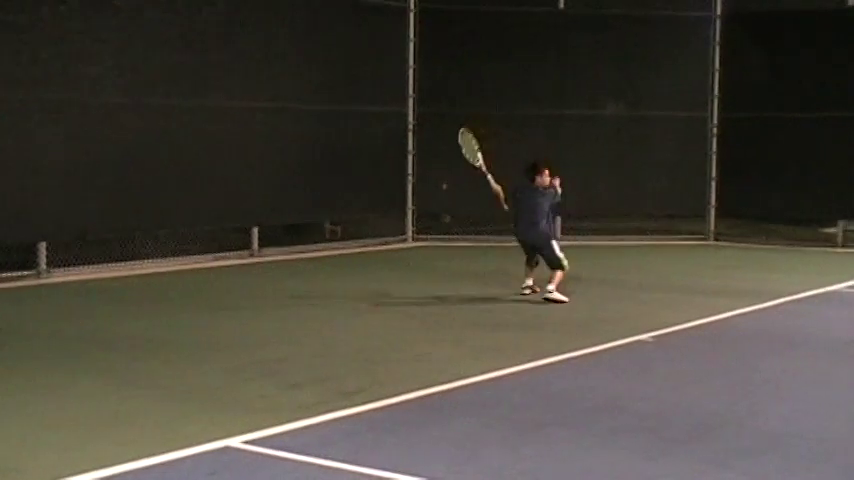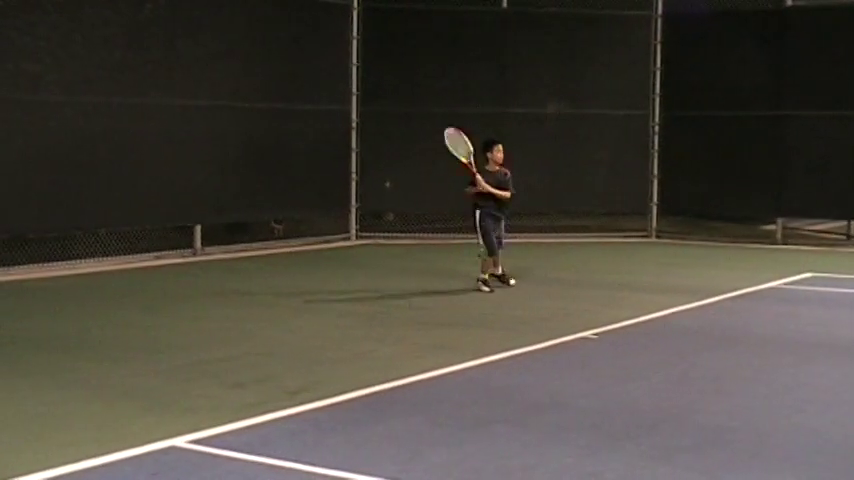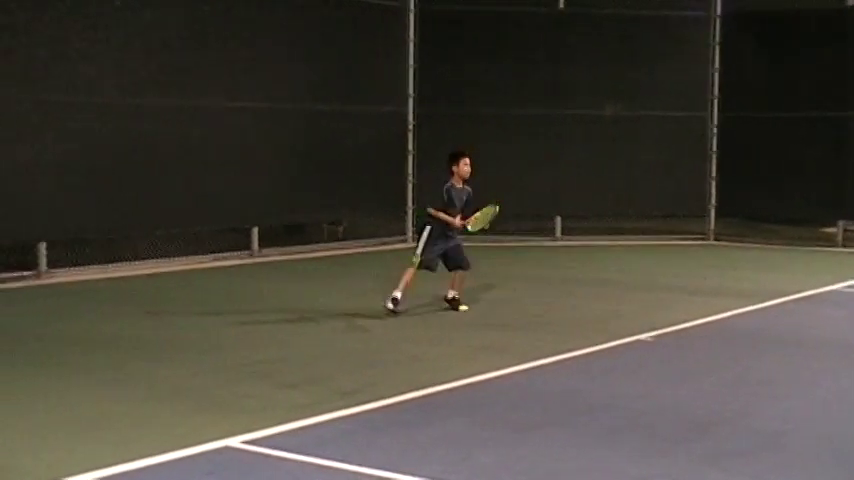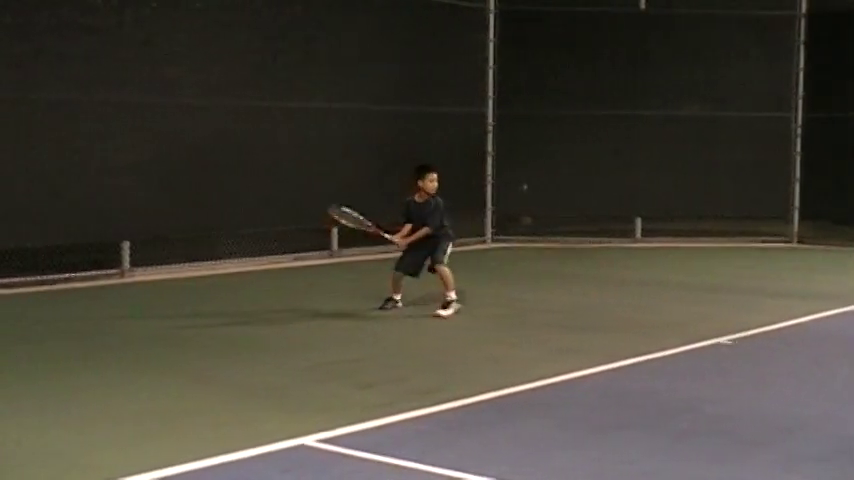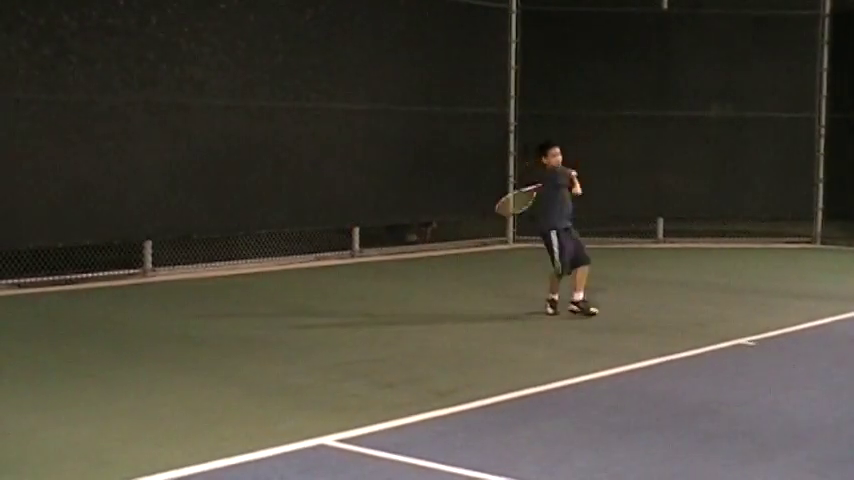
dt=1s
person 1, frame 1
left shoulder: (519, 192)
right shoulder: (548, 193)
left elbow: (508, 208)
right elbow: (557, 195)
left wrist: (498, 192)
right wrist: (556, 185)
left hip: (524, 237)
right hip: (544, 236)
left knee: (532, 260)
right knee: (560, 267)
left ankle: (528, 285)
right ankle: (551, 290)
person 1, frame 2
left shoulder: (505, 174)
right shoulder: (479, 173)
left elbow: (508, 195)
right elbow: (469, 191)
left wrist: (491, 189)
right wrist: (477, 188)
left hip: (499, 214)
right hip: (482, 214)
left knee: (497, 247)
right knee: (490, 249)
left ankle: (499, 272)
right ankle: (483, 278)
person 1, frame 3
left shoulder: (467, 192)
right shoulder: (447, 189)
left elbow: (464, 214)
right elbow: (432, 210)
left wrist: (463, 221)
right wrist: (452, 220)
left hip: (451, 234)
right hip: (433, 231)
left knee: (463, 265)
right knee: (417, 264)
left ankle: (451, 296)
right ankle: (395, 297)
person 1, frame 4
left shoulder: (437, 203)
right shoulder: (410, 203)
left elbow: (429, 227)
right elbow: (409, 224)
left wrist: (408, 240)
right wrist: (399, 235)
left hip: (441, 238)
right hip: (420, 240)
left knee: (439, 265)
right knee: (400, 268)
left ankle: (451, 300)
right ankle: (395, 298)
person 1, frame 5
right shoulder: (556, 172)
right elbow: (572, 174)
left wrist: (576, 187)
left hip: (566, 226)
right hip: (553, 228)
left knee: (583, 262)
right knee: (561, 267)
left ankle: (577, 300)
right ankle: (552, 299)
